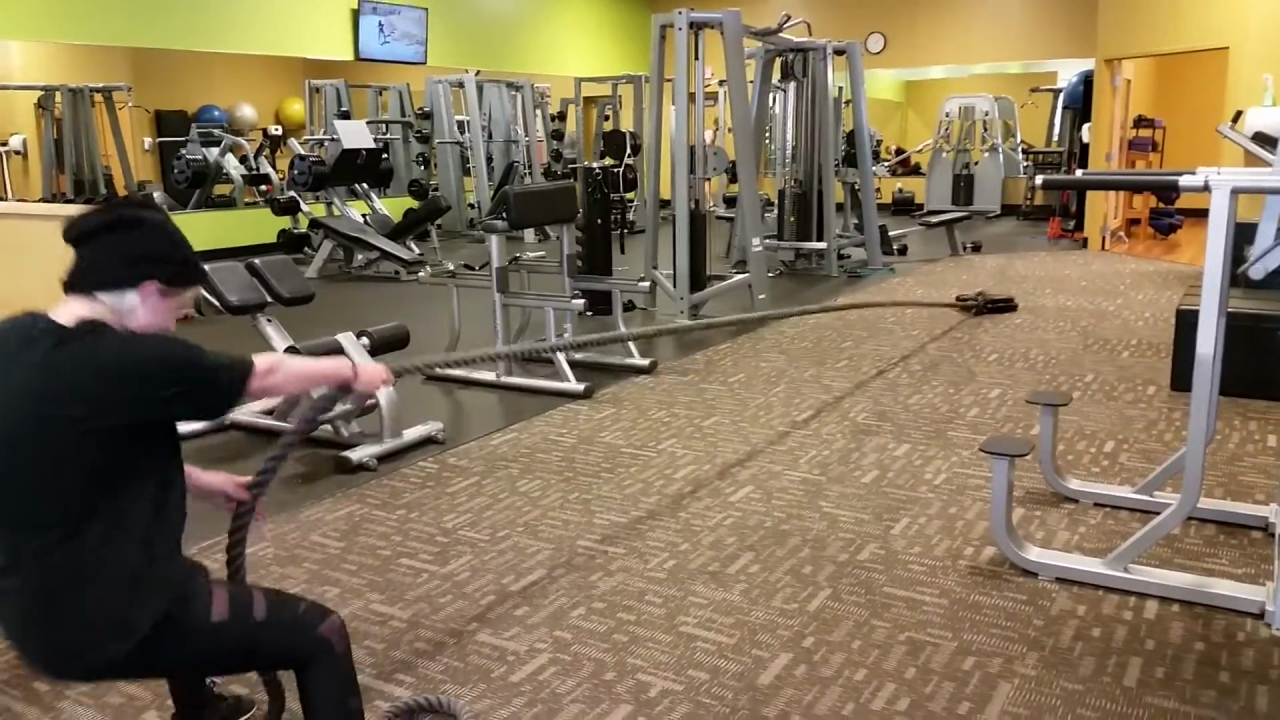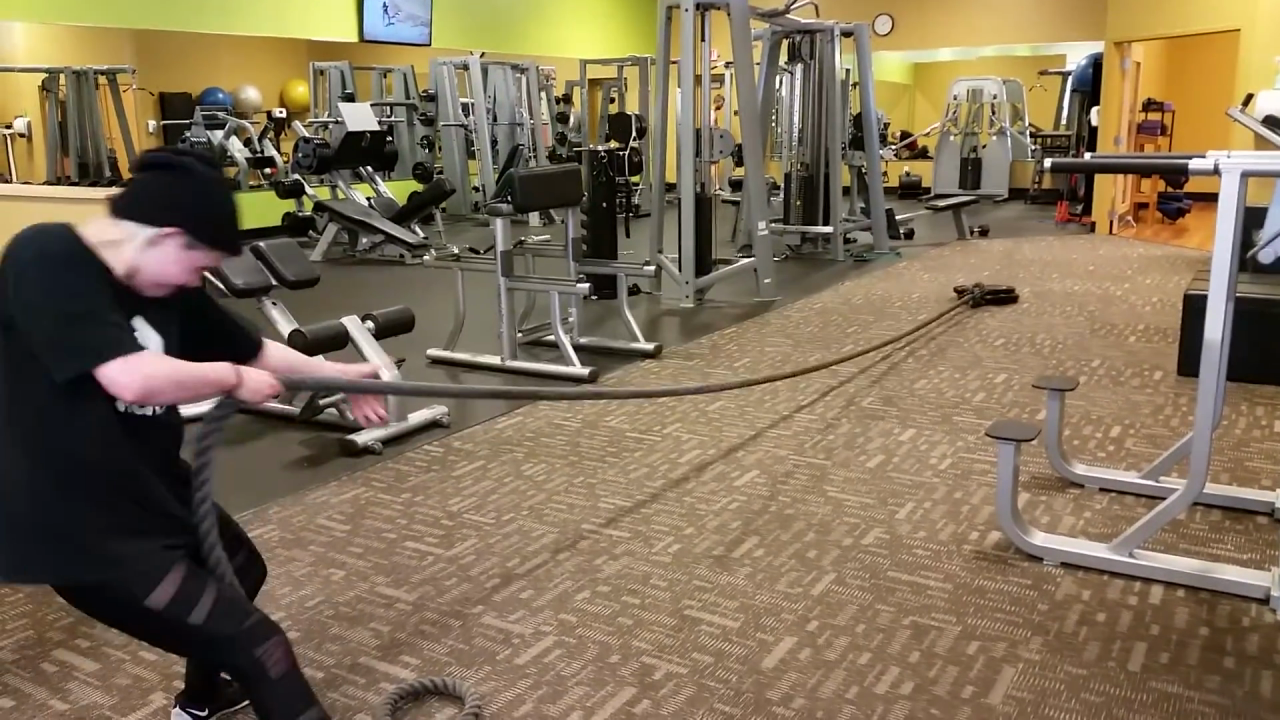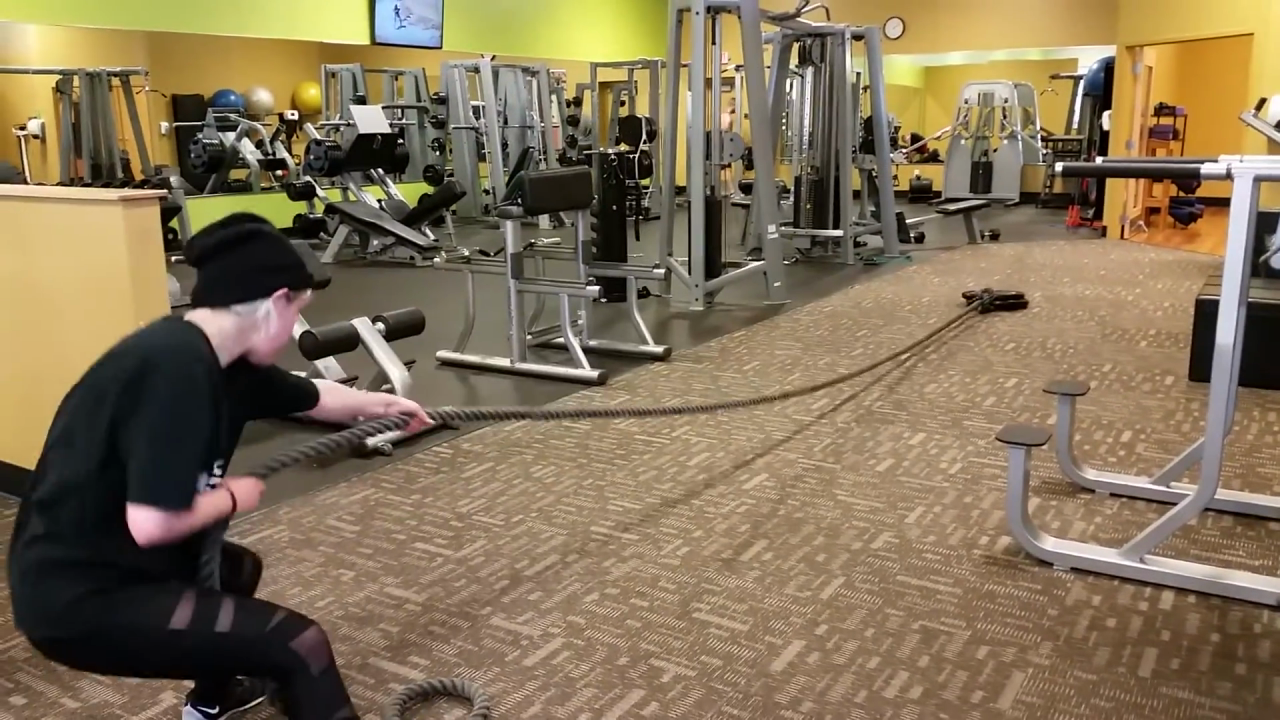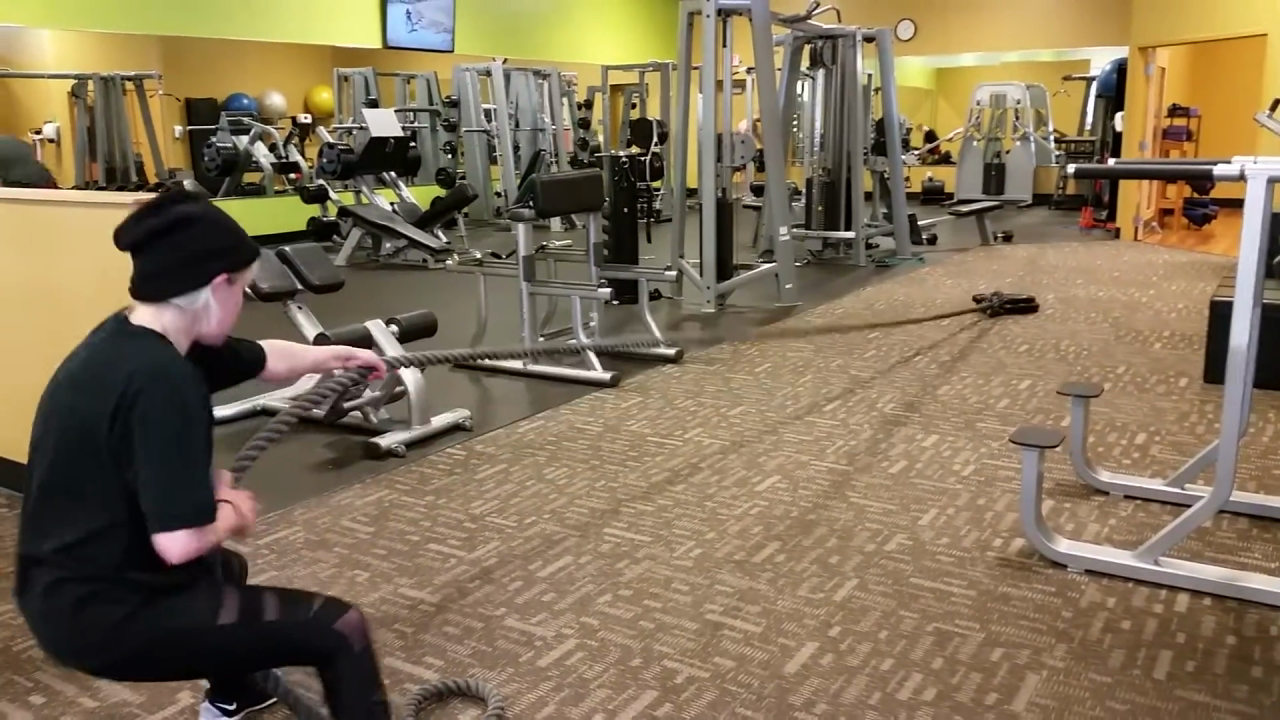
dt=0.4s
person 1, frame 1
right shoulder: (122, 361)
right elbow: (261, 377)
left wrist: (200, 480)
right wrist: (351, 370)
left hip: (46, 598)
right hip: (106, 617)
left knee: (190, 584)
right knee: (318, 635)
person 1, frame 2
left shoulder: (163, 282)
left elbow: (252, 350)
right elbow: (133, 379)
left wrist: (339, 375)
right wrist: (233, 379)
right hip: (84, 530)
left knee: (241, 569)
right knee: (255, 646)
person 1, frame 3
left shoulder: (216, 359)
right shoulder: (179, 367)
left elbow: (314, 398)
right elbow: (151, 523)
left wrist: (384, 404)
right wrist: (230, 498)
left hip: (101, 564)
right hip: (79, 599)
left knee: (238, 568)
right knee: (298, 645)
person 1, frame 4
left shoulder: (129, 339)
right shoulder: (159, 383)
left elbow: (261, 358)
right elbow: (182, 541)
left wrist: (345, 354)
right wrist: (232, 513)
left hip: (64, 595)
right hip: (107, 615)
left knee: (223, 571)
right knee: (339, 628)
